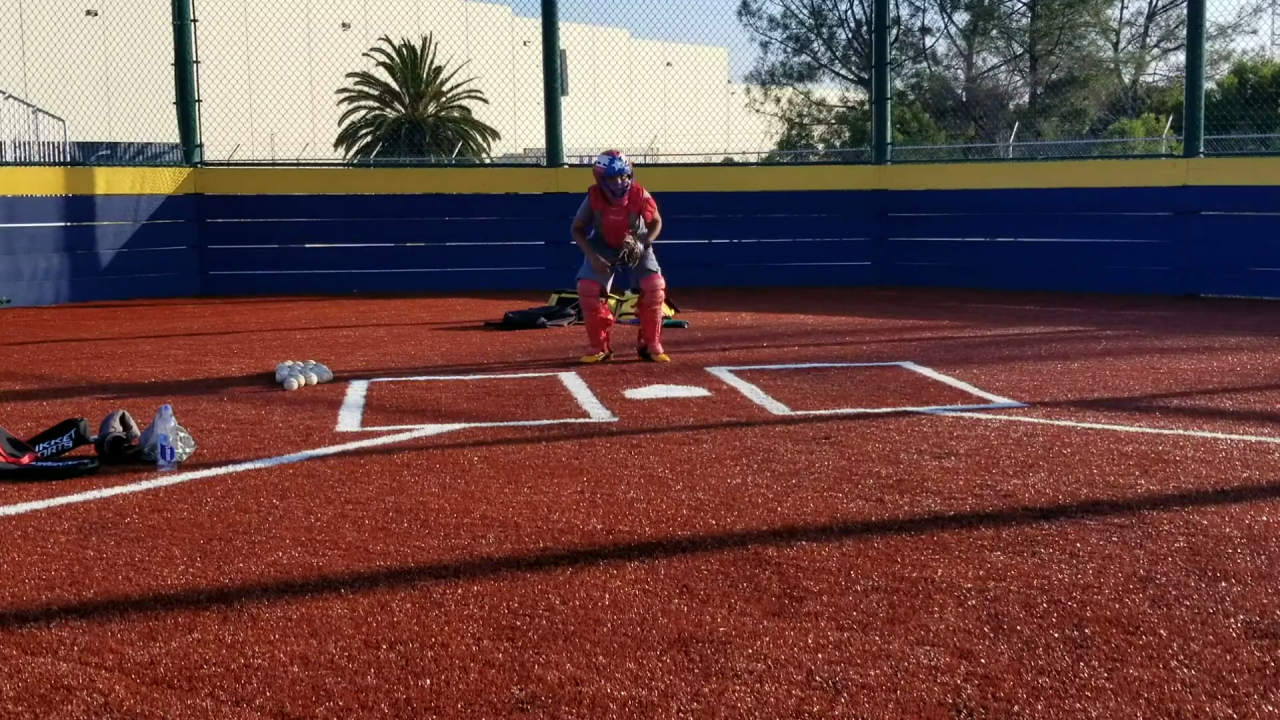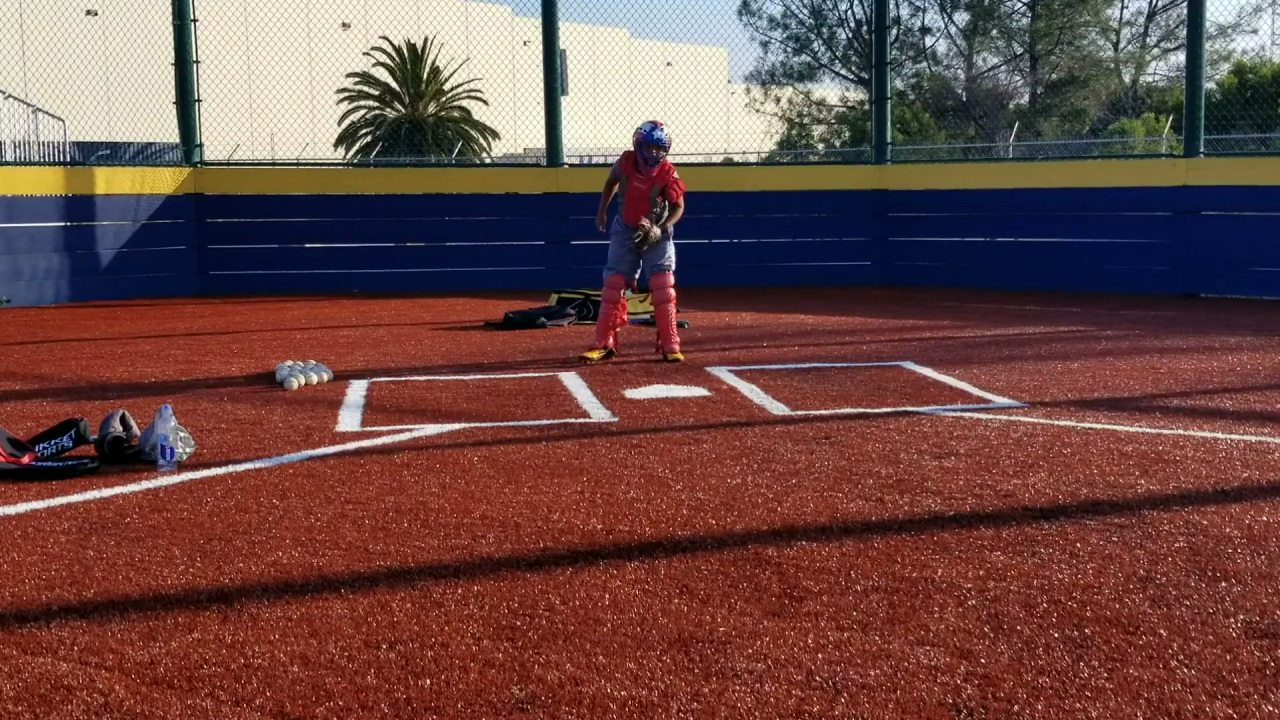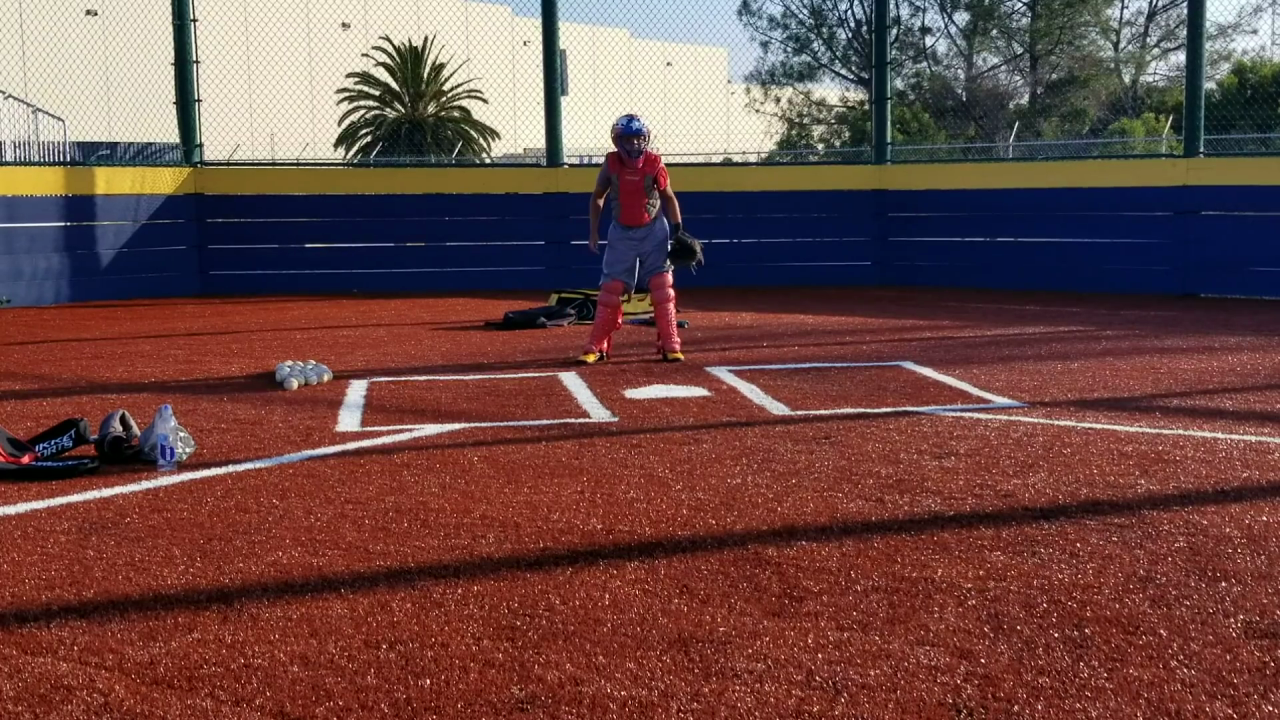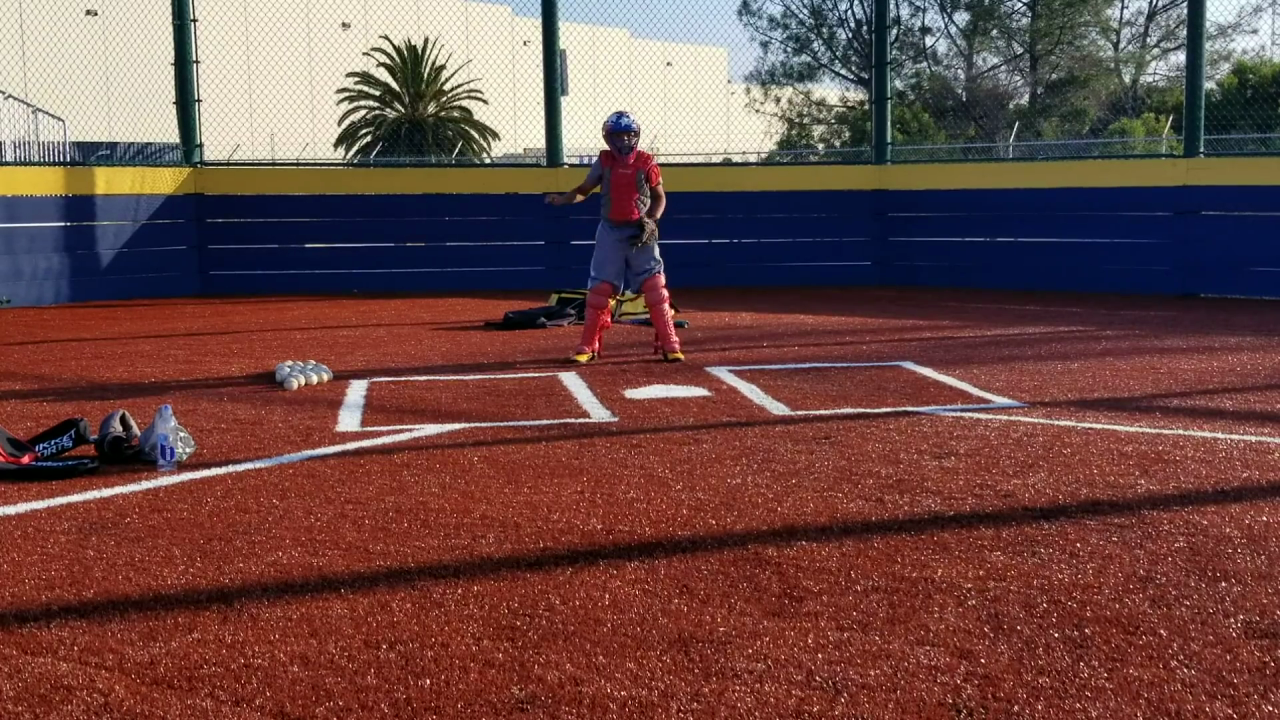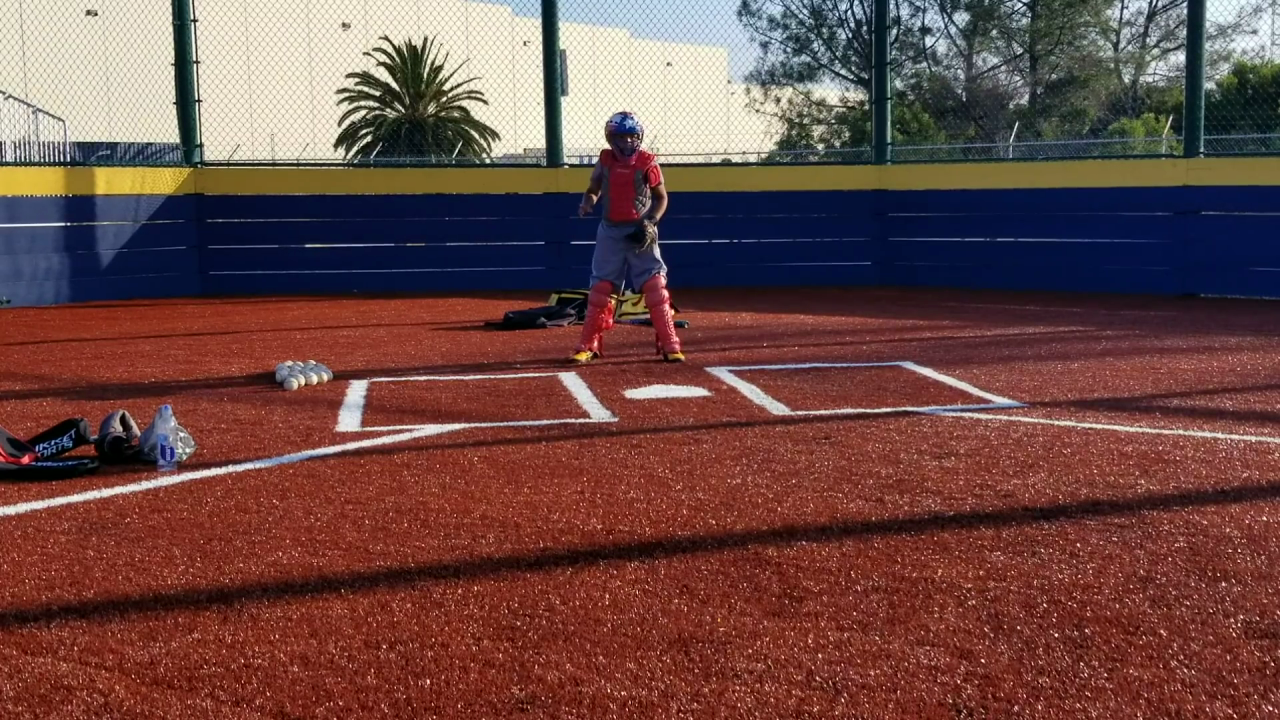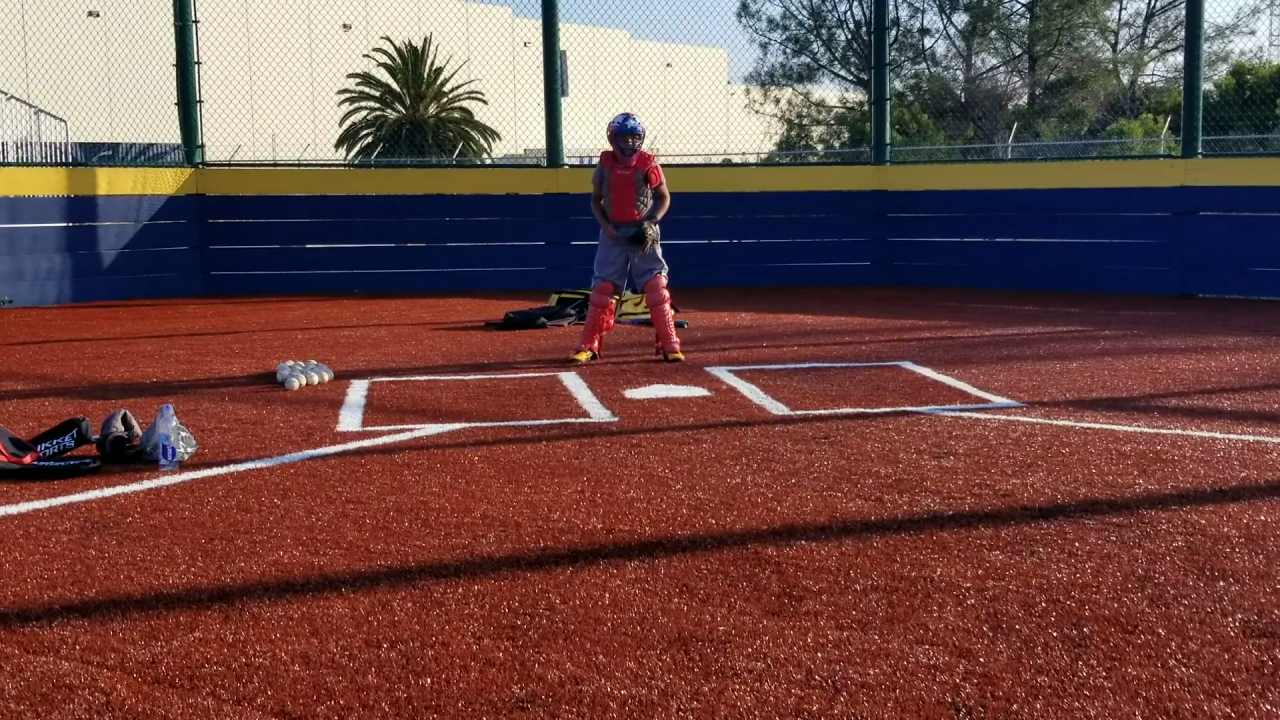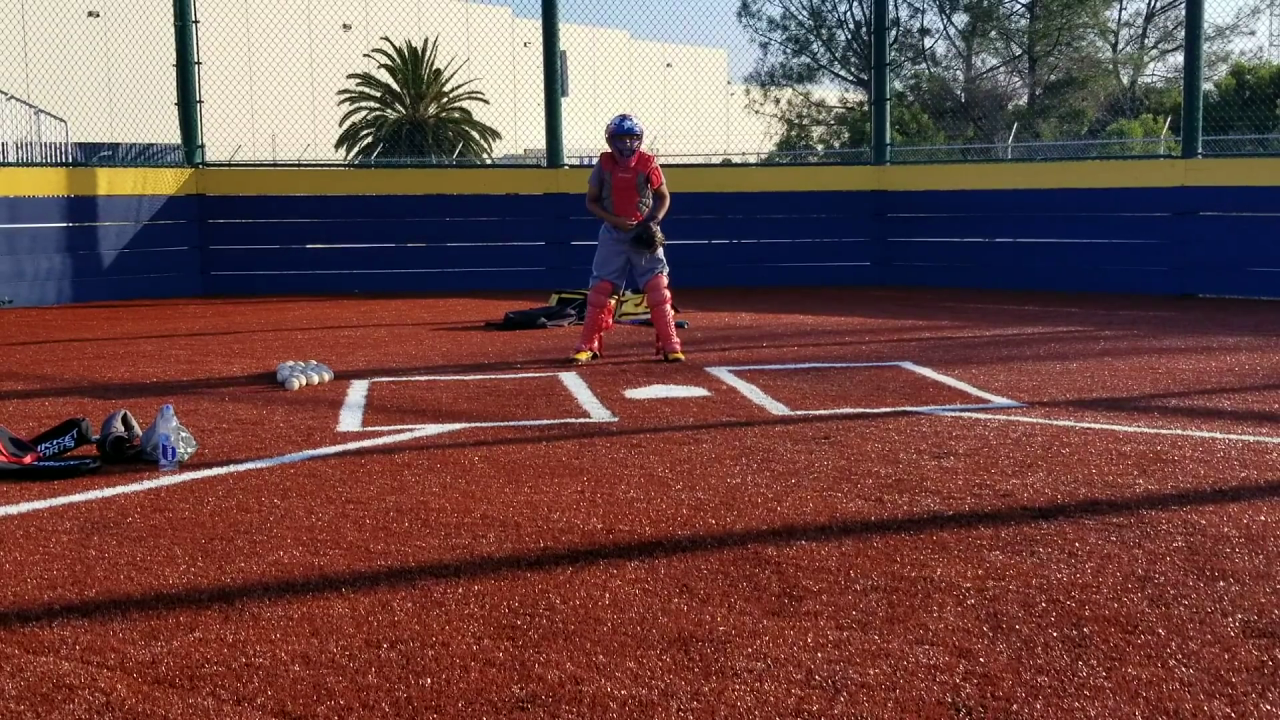
dt=0.7s
person 1, frame 1
left shoulder: (639, 194)
right shoulder: (593, 198)
left elbow: (656, 223)
right elbow: (576, 229)
left wrist: (642, 244)
right wrist: (592, 255)
right hip: (603, 247)
left knee: (654, 287)
right knee: (588, 289)
left ankle: (650, 346)
right ankle: (599, 348)
person 1, frame 2
left shoulder: (668, 174)
right shoulder: (625, 163)
left elbow: (678, 206)
right elbow: (611, 182)
left wrist: (661, 229)
right wrist: (601, 213)
left hip: (655, 234)
right hip: (624, 230)
left knee: (663, 286)
right knee: (613, 284)
left ankle: (670, 346)
right ankle: (603, 344)
person 1, frame 3
left shoulder: (655, 164)
right shoulder: (611, 164)
left elbow: (668, 198)
right elbow: (598, 197)
left wrist: (678, 228)
right wrist: (594, 231)
left hip: (654, 232)
right hip: (622, 233)
left knee: (662, 287)
right knee: (611, 289)
left ankle: (670, 346)
right ankle: (596, 347)
person 1, frame 4
left shoulder: (646, 162)
right shoulder: (603, 162)
left elbow: (660, 197)
right elbow: (583, 190)
left wrist: (652, 220)
right wrist: (563, 198)
left hip: (639, 233)
right hip: (611, 232)
left knee: (656, 287)
right knee: (599, 289)
left ankle: (670, 346)
right ankle: (588, 347)
person 1, frame 5
left shoulder: (648, 163)
right shoulder: (604, 161)
left elbow: (661, 197)
right elbow: (593, 191)
left wrist: (652, 222)
right wrist: (586, 203)
left hip: (641, 232)
right hip: (610, 231)
left knee: (655, 287)
right knee: (600, 289)
left ankle: (670, 346)
right ankle: (587, 346)
person 1, frame 6
left shoulder: (648, 163)
right shoulder: (605, 163)
left elbow: (664, 197)
right elbow: (596, 200)
left wrist: (652, 222)
right wrist: (605, 226)
right hip: (613, 234)
left knee: (656, 287)
right knee: (602, 289)
left ankle: (670, 346)
right ankle: (588, 346)
person 1, frame 7
left shoulder: (648, 164)
right shoulder: (603, 164)
left elbow: (664, 196)
right elbow: (591, 201)
left wrist: (655, 221)
right wrist: (615, 219)
right hip: (614, 234)
left knee: (657, 287)
right knee: (600, 288)
left ankle: (670, 346)
right ankle: (587, 346)
